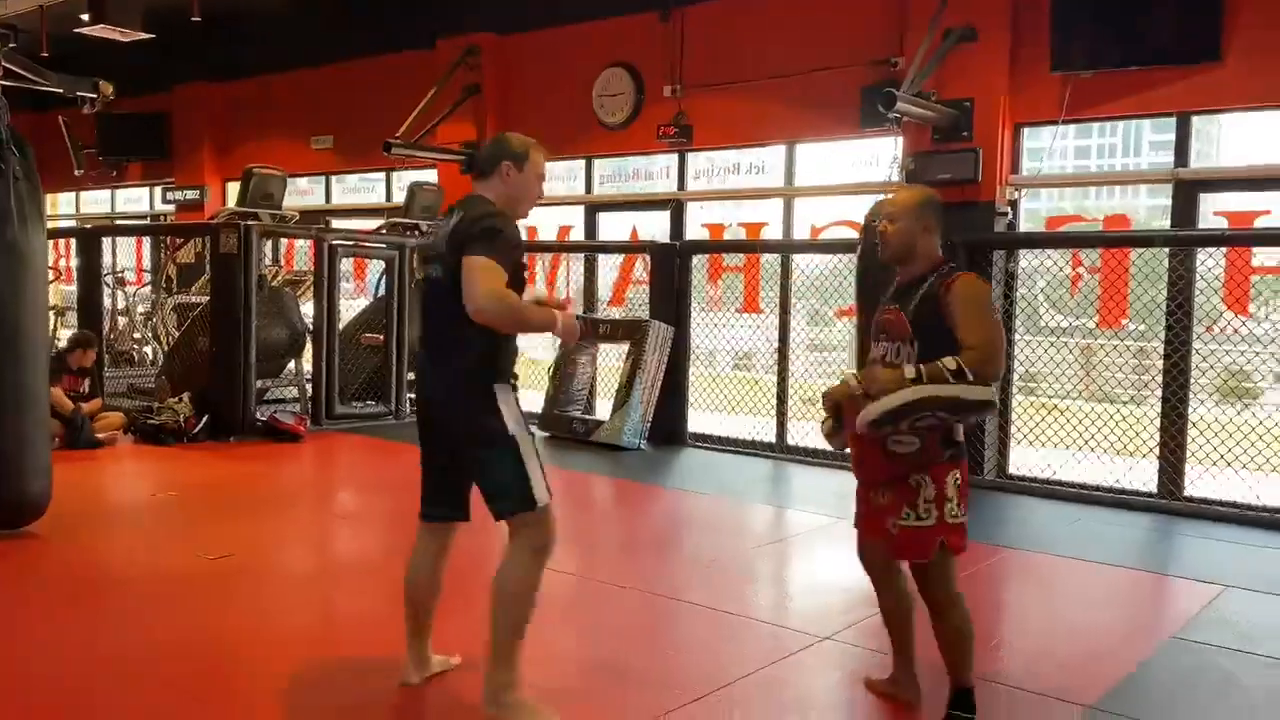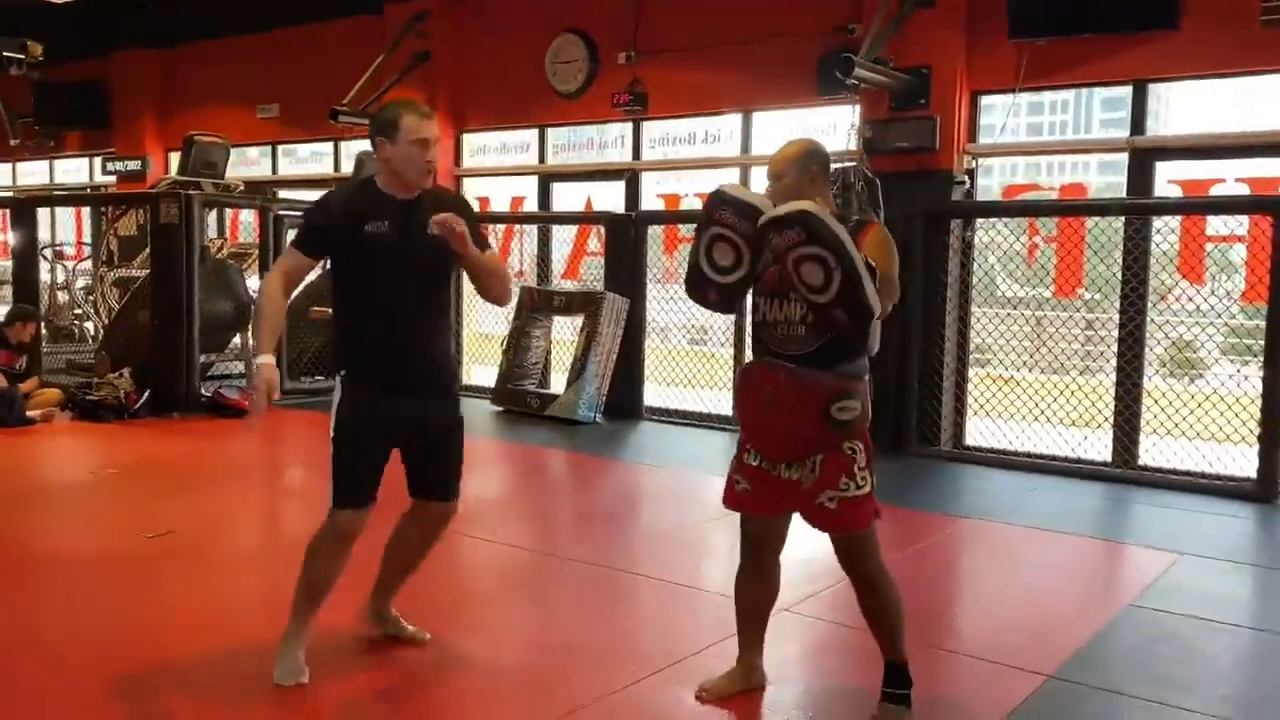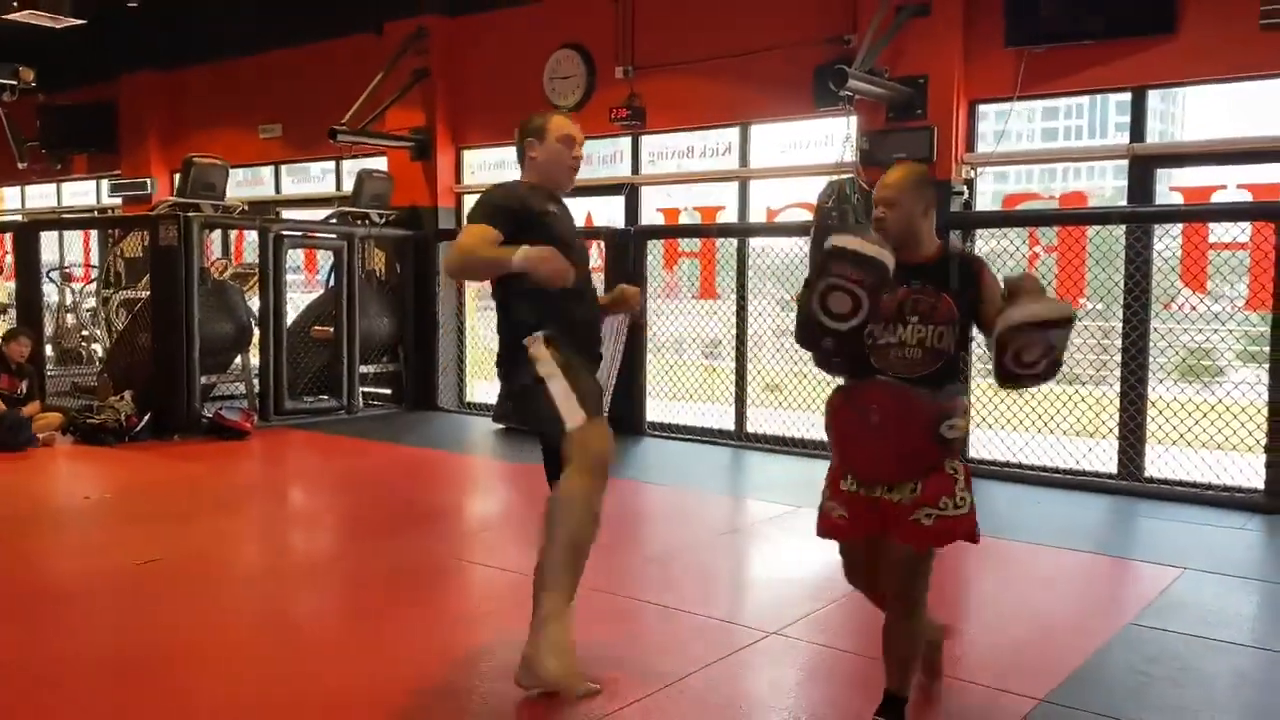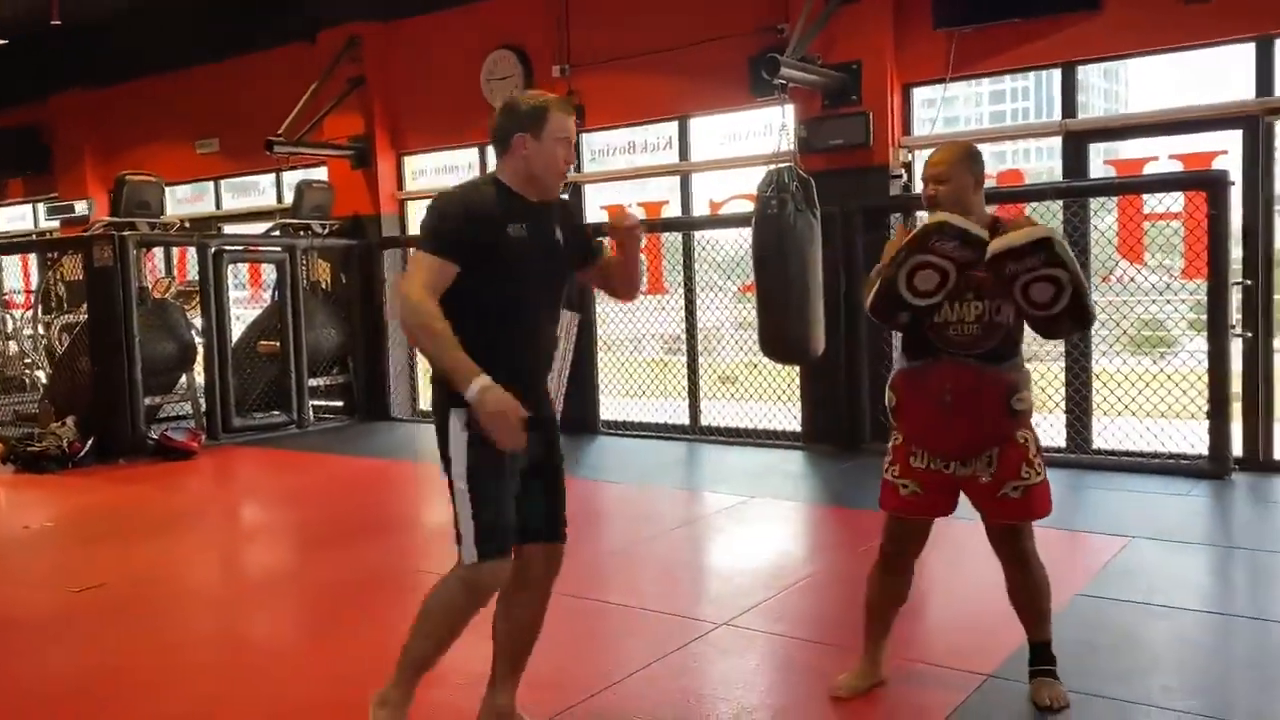
dt=1s
person 1, frame 1
left shoulder: (460, 221)
right shoulder: (492, 223)
right elbow: (485, 302)
left wrist: (524, 312)
right wrist: (551, 318)
left hip: (437, 390)
right hip: (477, 394)
left knee: (436, 524)
right knee: (533, 529)
left ankle: (416, 656)
person 1, frame 2
left shoulder: (449, 205)
right shoulder: (340, 208)
left elbow: (500, 292)
right elbow: (279, 279)
left wrist: (470, 248)
right wrist: (266, 356)
left hip: (436, 384)
right hip: (368, 388)
left knee: (436, 510)
right knee: (347, 522)
left ankle: (380, 607)
right ankle: (294, 637)
person 1, frame 3
left shoulder: (558, 213)
right shoulder: (510, 199)
right elbow: (459, 258)
left wrist: (612, 301)
right wrist: (519, 257)
left hip: (573, 361)
right hip: (543, 351)
left knee: (576, 510)
right knee: (594, 448)
left ankle: (539, 662)
right ankle: (552, 622)
person 1, frame 4
left shoulder: (560, 212)
right shoulder: (466, 209)
left elbow: (623, 287)
right elbow: (415, 302)
left wrist: (626, 246)
right wrist: (478, 389)
left hip: (530, 410)
right hip: (474, 411)
left knee: (541, 557)
right knee: (486, 568)
person 2, frame 1
left shoulder: (958, 288)
right shoulder: (897, 289)
left elbow: (987, 364)
left wrist: (906, 378)
right wrist: (859, 387)
left hip: (925, 461)
right hip: (883, 455)
left knee: (935, 583)
right knee: (880, 563)
right ankle: (904, 677)
person 2, frame 2
left shoulder: (865, 236)
right shoulder: (768, 237)
left elbow: (874, 303)
right elbow: (712, 292)
left wrist: (821, 235)
right wrist: (728, 232)
left hip: (832, 422)
right hip: (769, 418)
left knee: (860, 557)
right knee: (757, 544)
right ankle: (749, 664)
person 2, frame 3
left shoulder: (969, 273)
left wrist: (1027, 305)
left hip: (931, 449)
right hip: (864, 443)
left knee: (905, 582)
right knee: (862, 569)
right ankle: (927, 633)
person 2, frame 4
left shoulder: (1014, 239)
right shoulder: (912, 240)
left elbow: (1068, 317)
right elbow: (881, 305)
left wrist: (1039, 249)
right wrist: (931, 247)
left hip: (997, 418)
right hip: (923, 417)
left knee: (1016, 545)
right knee: (897, 545)
left ankle: (1043, 664)
right ankle: (870, 662)
